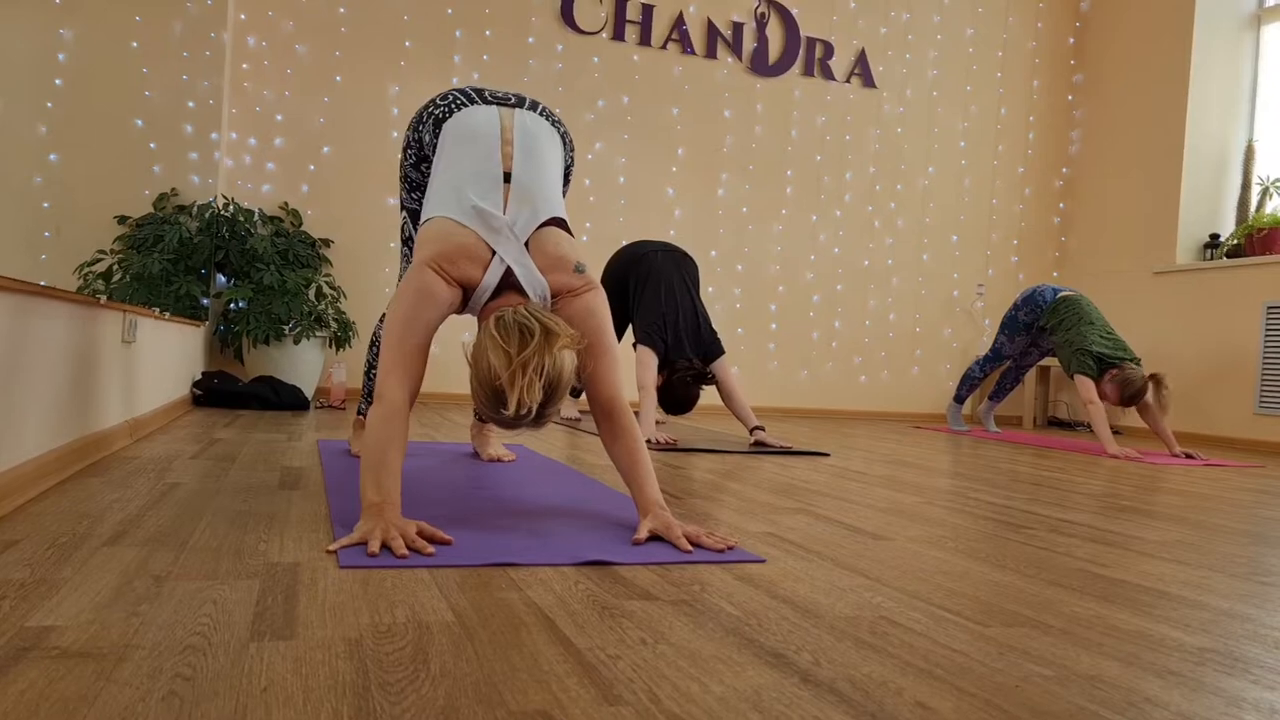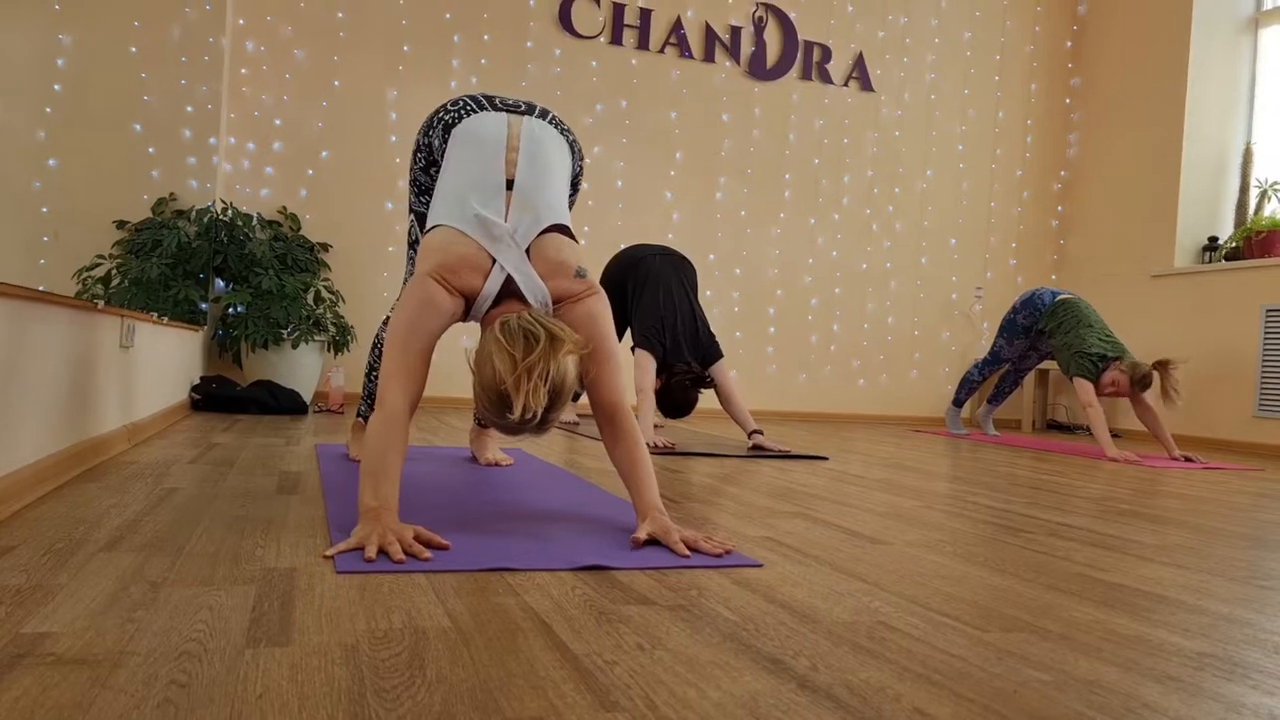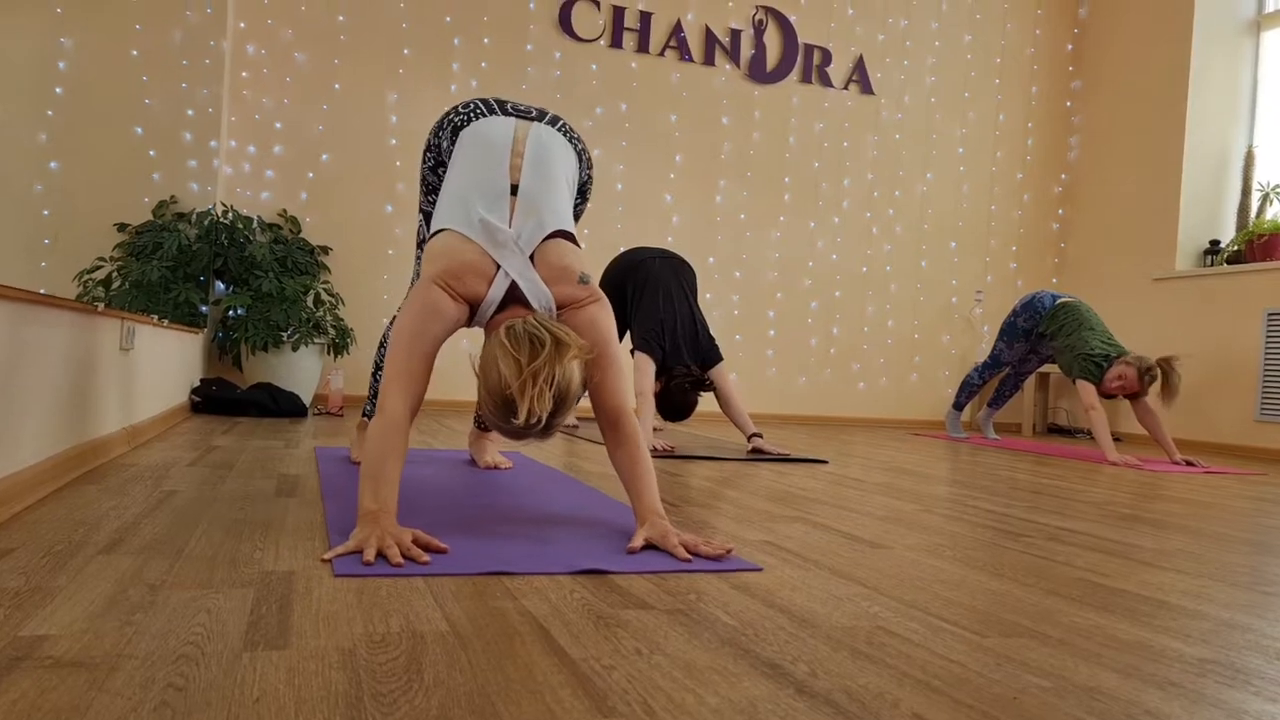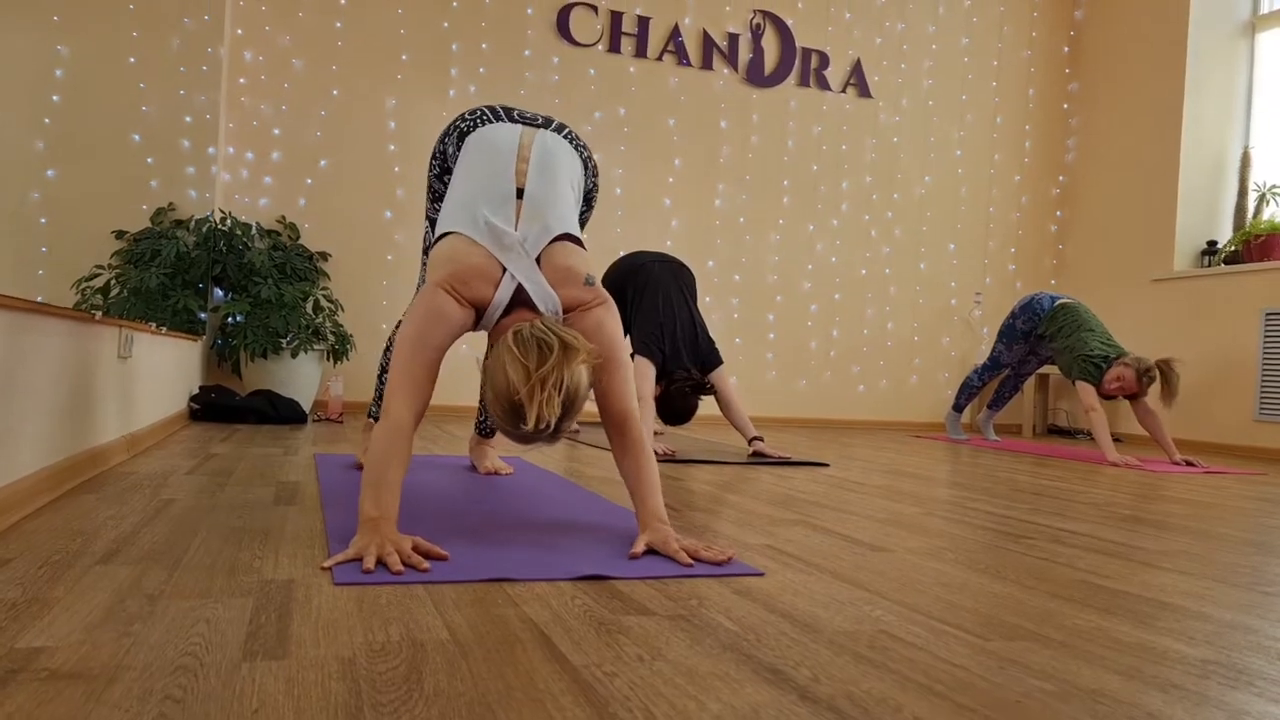
dt=0.2s
person 1, frame 1
left shoulder: (574, 289)
right shoulder: (440, 270)
left elbow: (613, 410)
right elbow: (392, 396)
left wrist: (654, 508)
right wrist: (379, 512)
left hip: (541, 129)
right hip: (451, 118)
right knee: (414, 272)
left ankle: (481, 428)
right ankle: (363, 424)
person 1, frame 2
left shoulder: (578, 294)
right shoulder: (443, 279)
left elbow: (616, 413)
right elbow: (394, 404)
right hip: (460, 125)
left ankle: (479, 434)
right ankle: (363, 423)
person 1, frame 3
left shoulder: (580, 300)
right shoulder: (447, 285)
left elbow: (619, 419)
right elbow: (395, 408)
right hip: (470, 128)
left ankle: (479, 433)
right ankle: (366, 424)
person 1, frame 4
left shoulder: (588, 303)
right shoulder: (453, 289)
left elbow: (626, 423)
right elbow: (400, 414)
left hip: (564, 152)
right hip: (476, 136)
person 2, frame 1
left shoulder: (1129, 367)
right shoulder: (1087, 358)
left elbow: (1146, 405)
right elbow: (1091, 402)
left wrist: (1173, 447)
right wrist: (1111, 447)
left hip: (1067, 306)
right hip: (1039, 305)
left knee: (1022, 365)
right knee: (997, 358)
left ankle: (987, 410)
right ankle: (955, 408)
person 2, frame 2
left shoulder: (1130, 369)
right shoulder: (1088, 359)
left elbow: (1144, 408)
right elbow: (1090, 405)
left wrist: (1172, 449)
right wrist: (1110, 450)
left hip: (1064, 309)
right hip: (1037, 309)
left knee: (1020, 369)
right knee: (996, 361)
left ankle: (986, 414)
right ankle: (954, 411)
person 2, frame 3
left shoulder: (1130, 371)
right shoulder: (1090, 361)
left elbow: (1145, 411)
right elbow: (1093, 408)
left wrist: (1173, 454)
right wrist: (1111, 454)
left hip: (1066, 312)
right hip: (1038, 312)
left knee: (1021, 372)
right knee: (996, 364)
left ankle: (986, 417)
right ankle: (954, 415)
person 2, frame 4
left shoulder: (1130, 371)
right shoulder: (1090, 362)
left elbow: (1145, 412)
right elbow: (1093, 409)
left wrist: (1173, 454)
right wrist: (1111, 455)
left hip: (1064, 315)
right hip: (1037, 313)
left knee: (1020, 374)
right knee: (996, 366)
left ankle: (986, 419)
right ankle: (954, 417)
person 3, frame 1
left shoulder: (704, 342)
right shoulder: (655, 334)
left elbow: (729, 388)
right elbow: (646, 387)
left wrist: (756, 429)
right wrist: (647, 429)
right hip: (631, 263)
left ankle: (645, 411)
right ankle: (571, 398)
person 3, frame 2
left shoulder: (703, 345)
right shoulder: (653, 337)
left elbow: (727, 391)
right elbow: (644, 390)
left wrist: (755, 433)
right wrist: (646, 433)
right hip: (630, 266)
left ankle: (646, 412)
right ankle: (570, 402)
person 3, frame 3
left shoulder: (701, 349)
right shoulder: (652, 340)
left elbow: (727, 395)
right elbow: (643, 393)
left wrist: (754, 436)
right wrist: (645, 436)
right hip: (629, 270)
person 3, frame 4
left shoulder: (701, 352)
right shoulder: (653, 344)
left elbow: (727, 398)
right elbow: (645, 398)
left wrist: (755, 439)
right hip: (631, 273)
